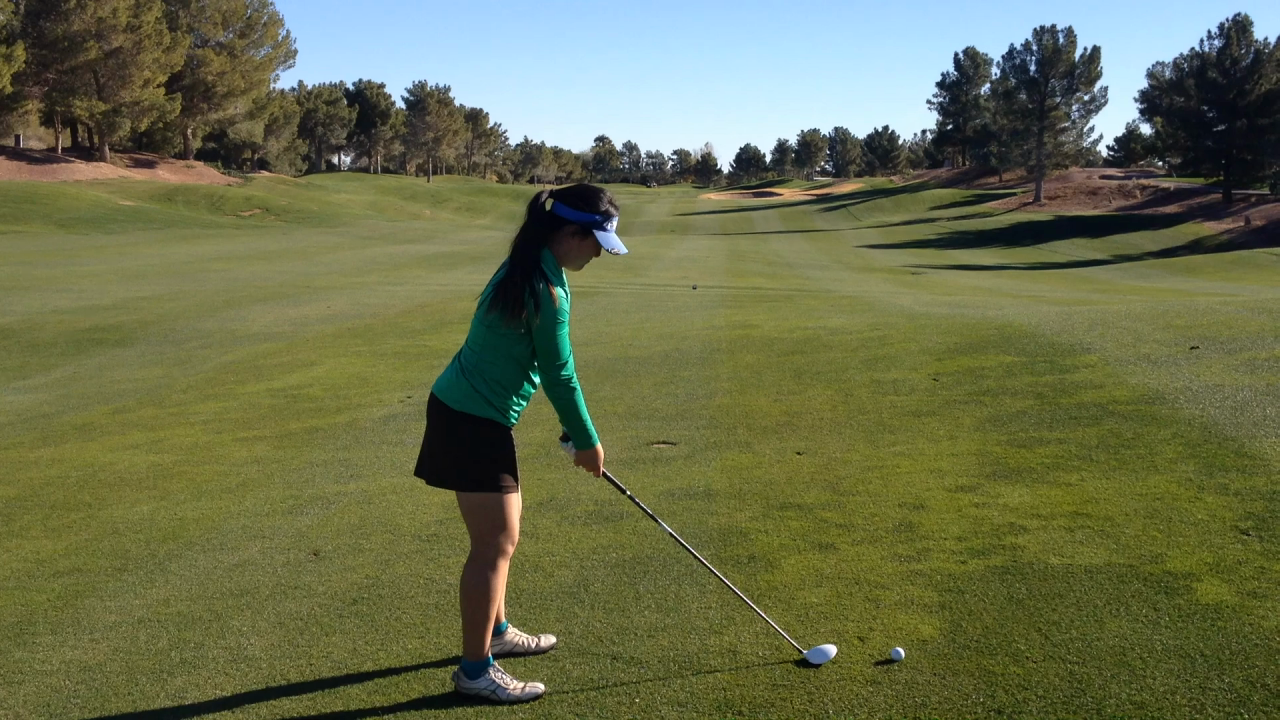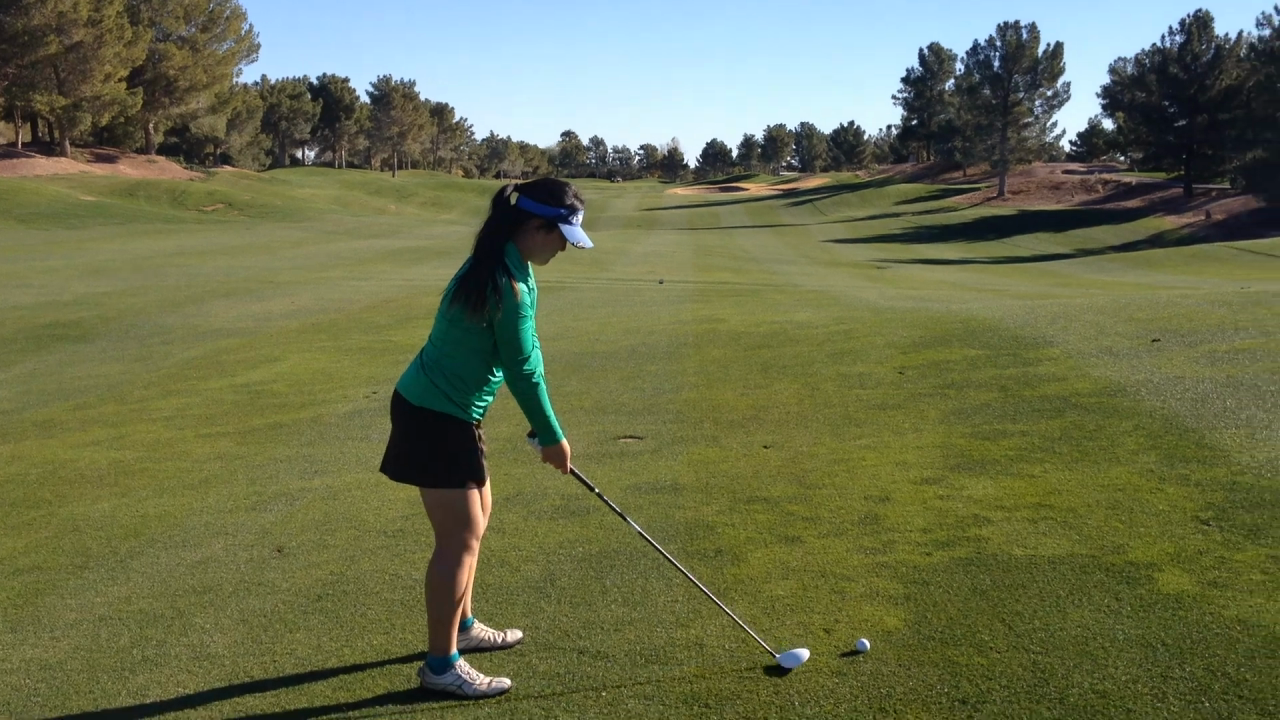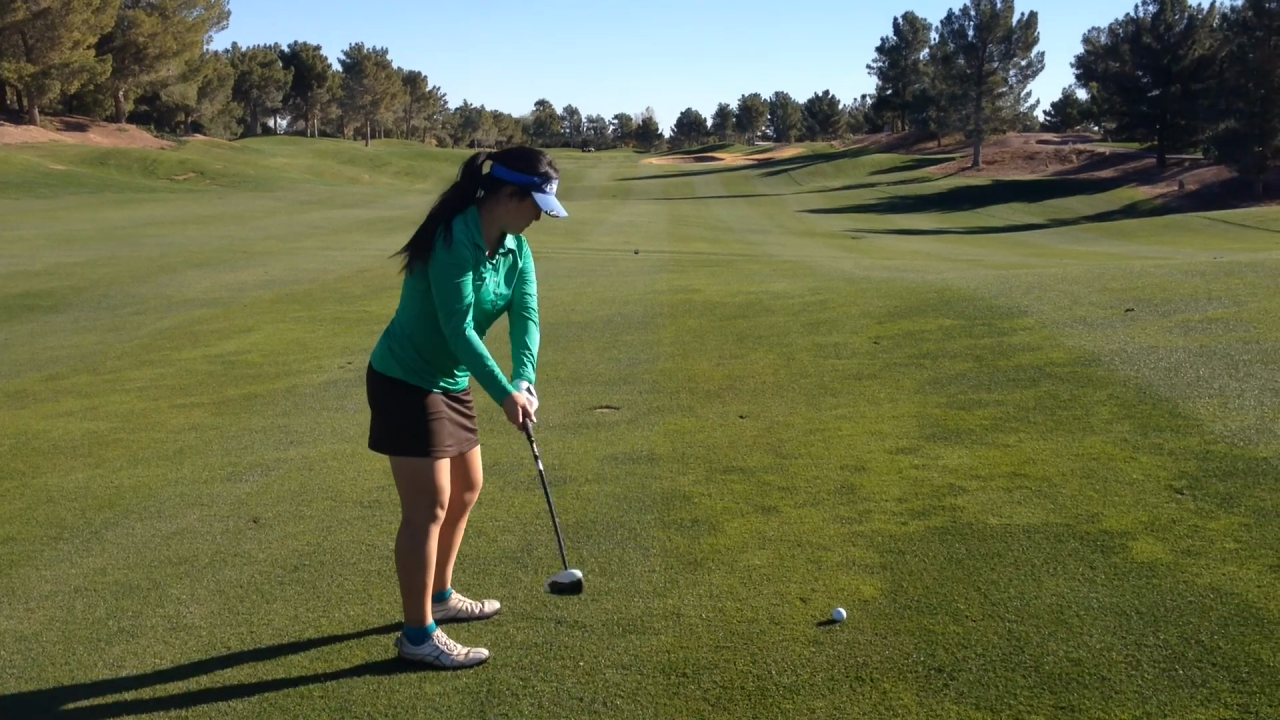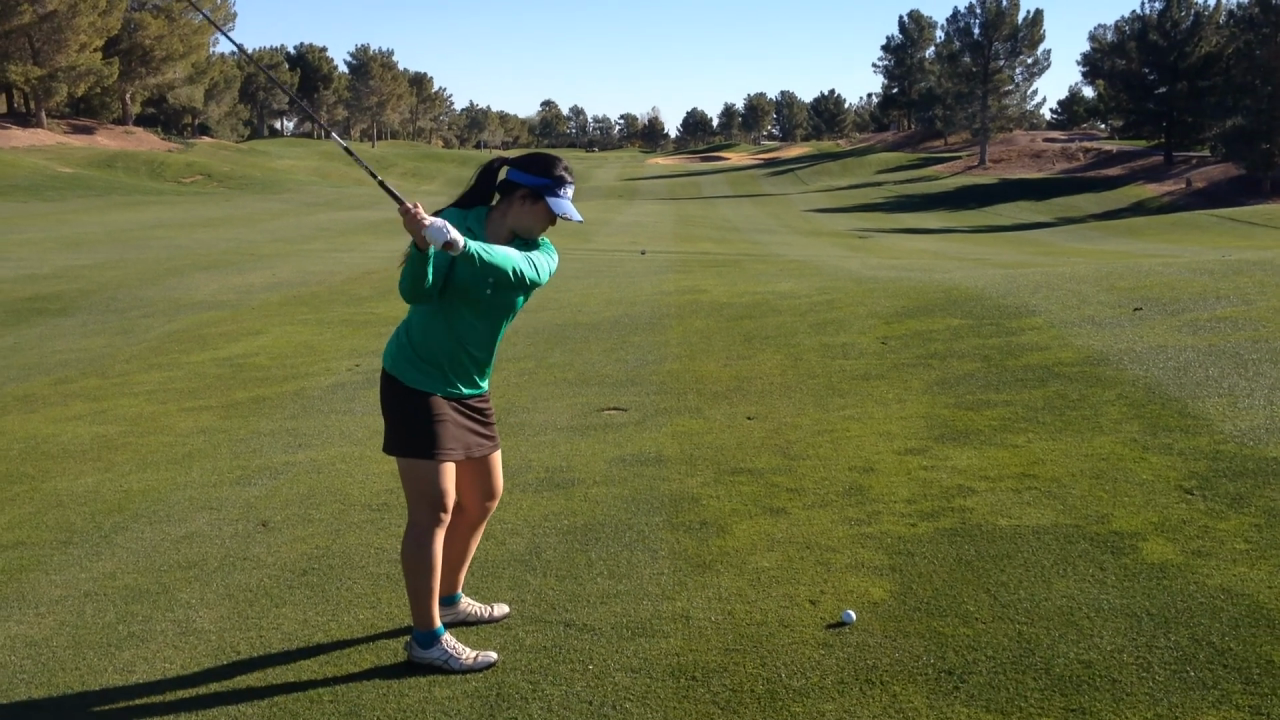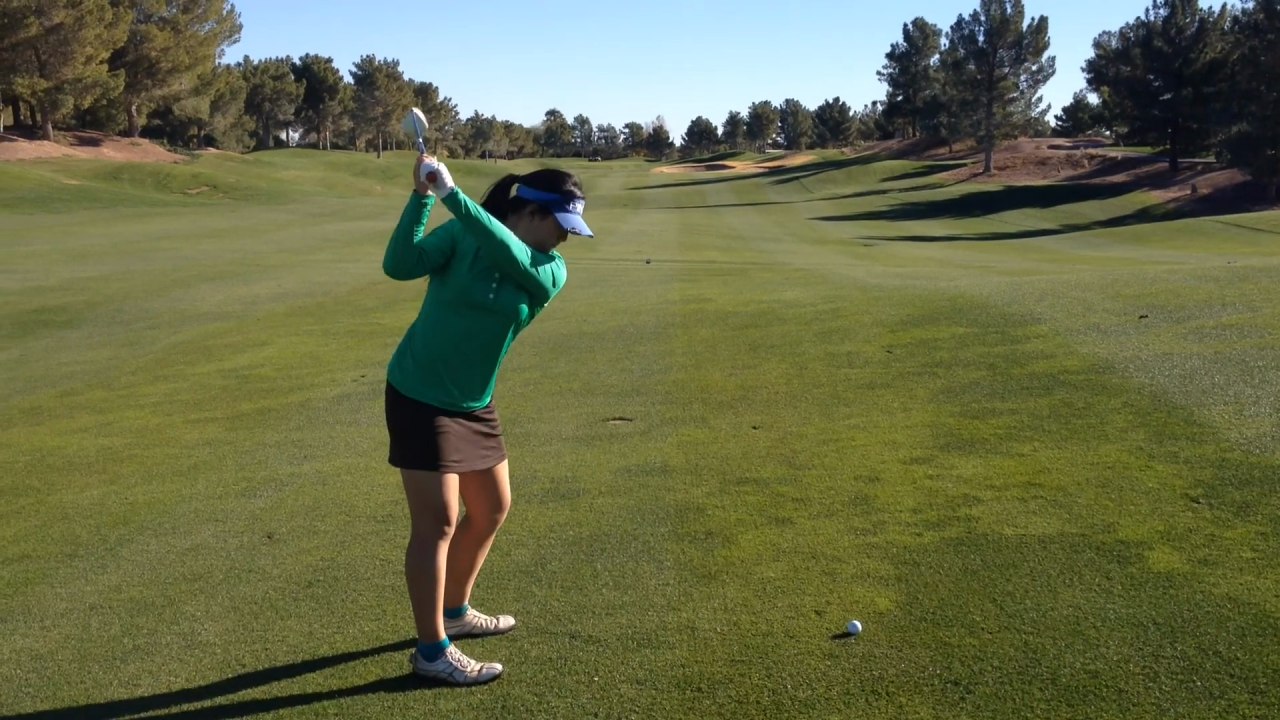
dt=0.3s
person 1, frame 1
left shoulder: (535, 268)
right shoulder: (545, 291)
left elbow: (554, 368)
right elbow: (558, 376)
left wrist: (575, 432)
right wrist: (587, 441)
left hip: (476, 412)
right hip: (472, 420)
left knee: (503, 530)
right knee: (495, 542)
left ankle: (496, 631)
right ankle: (475, 668)
person 1, frame 2
left shoulder: (513, 268)
right shoulder: (506, 284)
left elbow: (526, 351)
right elbow: (522, 370)
left wrist: (544, 426)
right wrist: (551, 435)
left hip: (453, 410)
right hip: (436, 414)
left knee: (476, 519)
right knee: (460, 537)
left ankle: (462, 626)
right ankle: (442, 664)
person 1, frame 3
left shoulder: (515, 248)
right shoulder: (453, 241)
left elbow: (525, 314)
right elbow: (458, 330)
left wrist: (524, 381)
right wrist: (503, 392)
left hip: (448, 383)
right hip: (406, 382)
left knee: (464, 491)
right knee: (428, 507)
left ankle: (439, 596)
right ankle: (418, 634)
person 1, frame 4
left shoulder: (542, 256)
right shoulder: (450, 222)
left elbow: (509, 265)
right elbow: (415, 293)
left wrist: (456, 243)
right wrist: (421, 243)
left hip: (470, 389)
right hip: (415, 383)
left knee: (483, 497)
right knee: (434, 509)
left ankle: (448, 600)
right ankle: (427, 638)
person 1, frame 5
left shoulder: (550, 272)
right shoulder: (461, 235)
left elbow: (510, 255)
right elbow: (398, 266)
left wrist: (453, 196)
right wrist: (420, 198)
left hip: (474, 403)
right hip: (419, 396)
left knee: (491, 509)
right knee: (438, 523)
left ankle: (454, 611)
right ankle: (432, 651)
